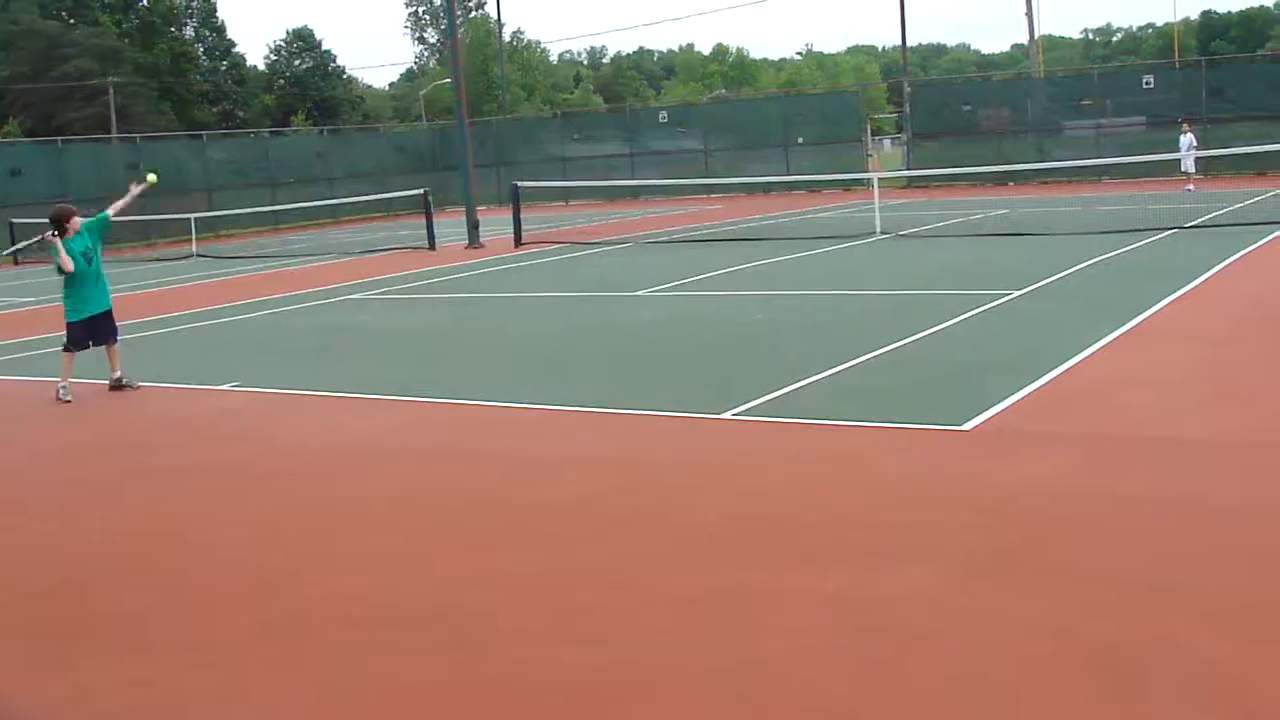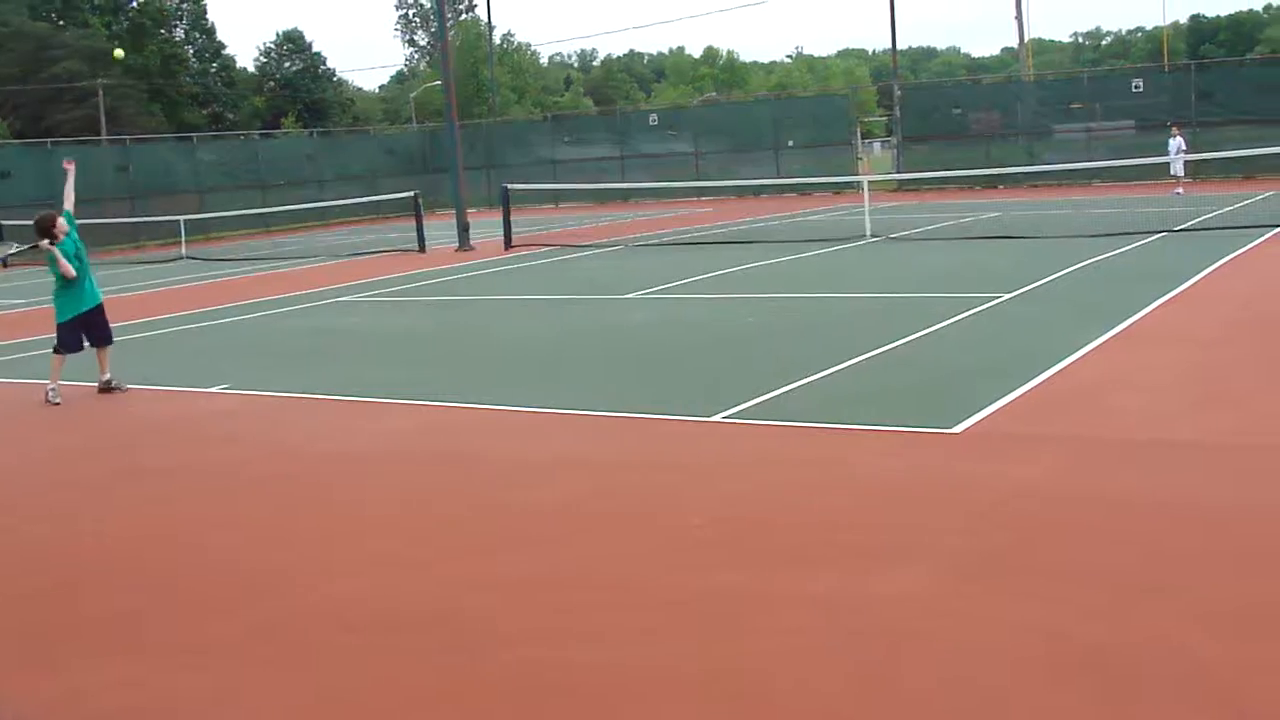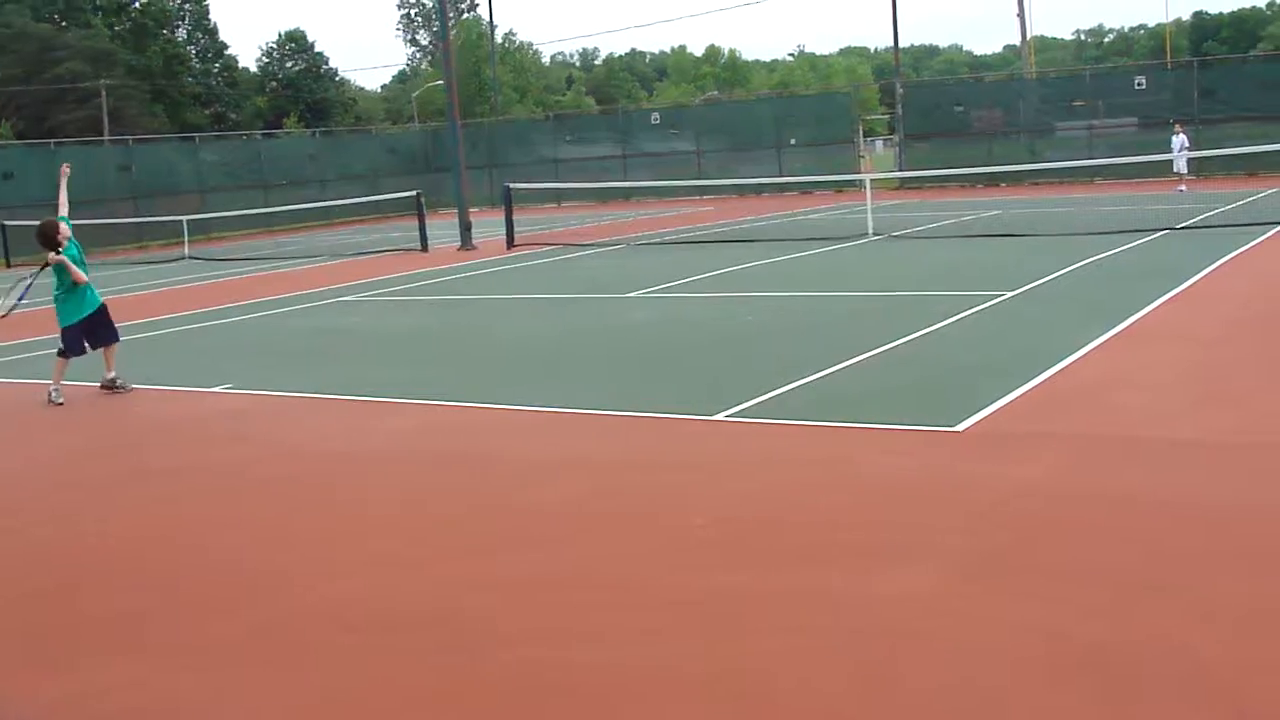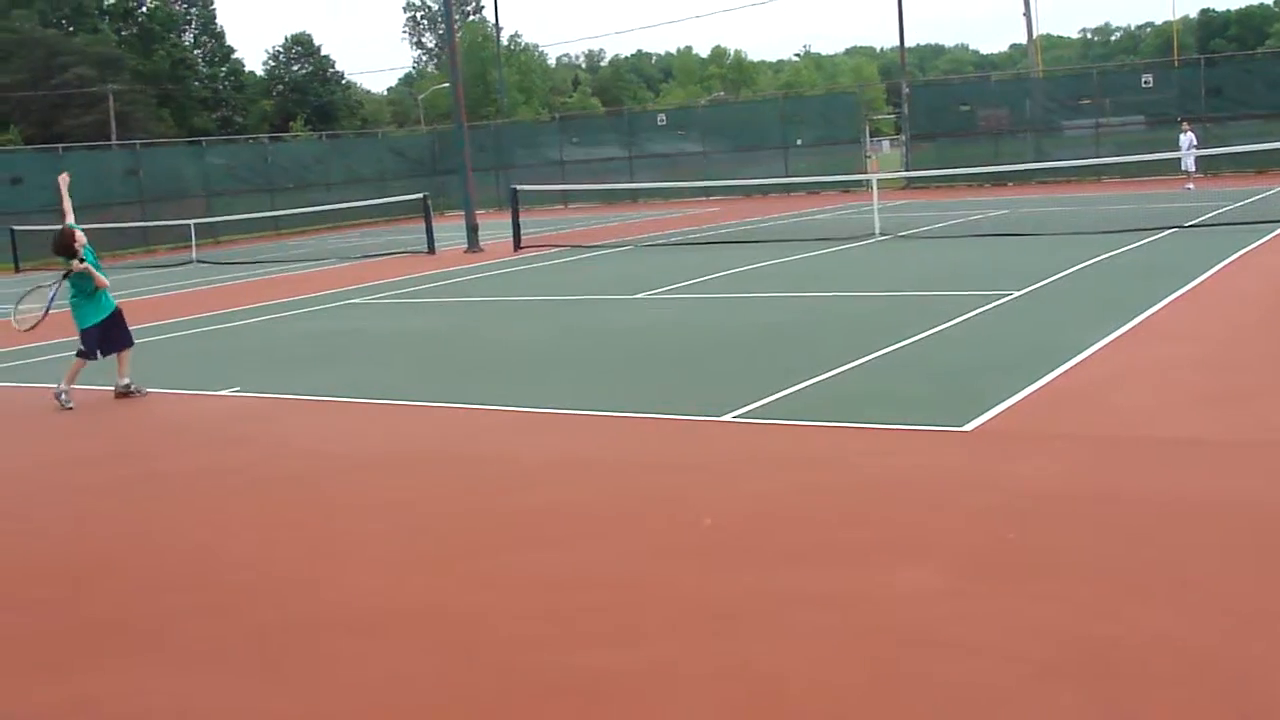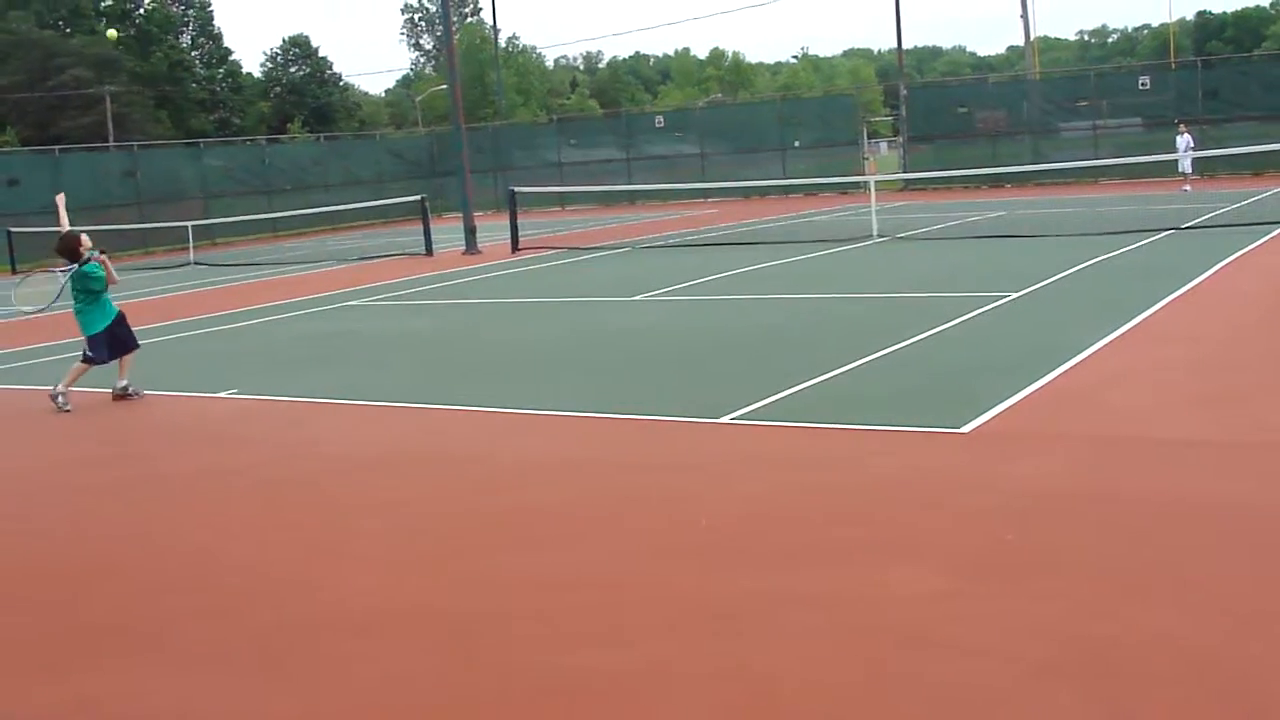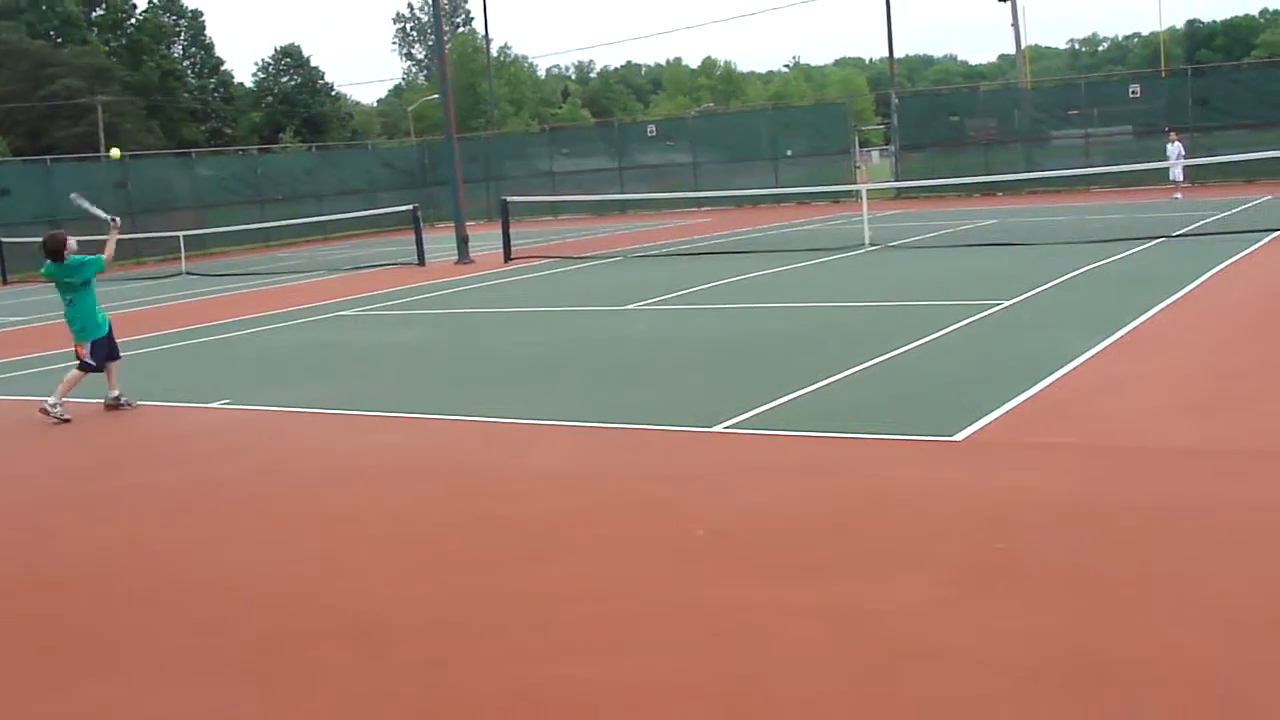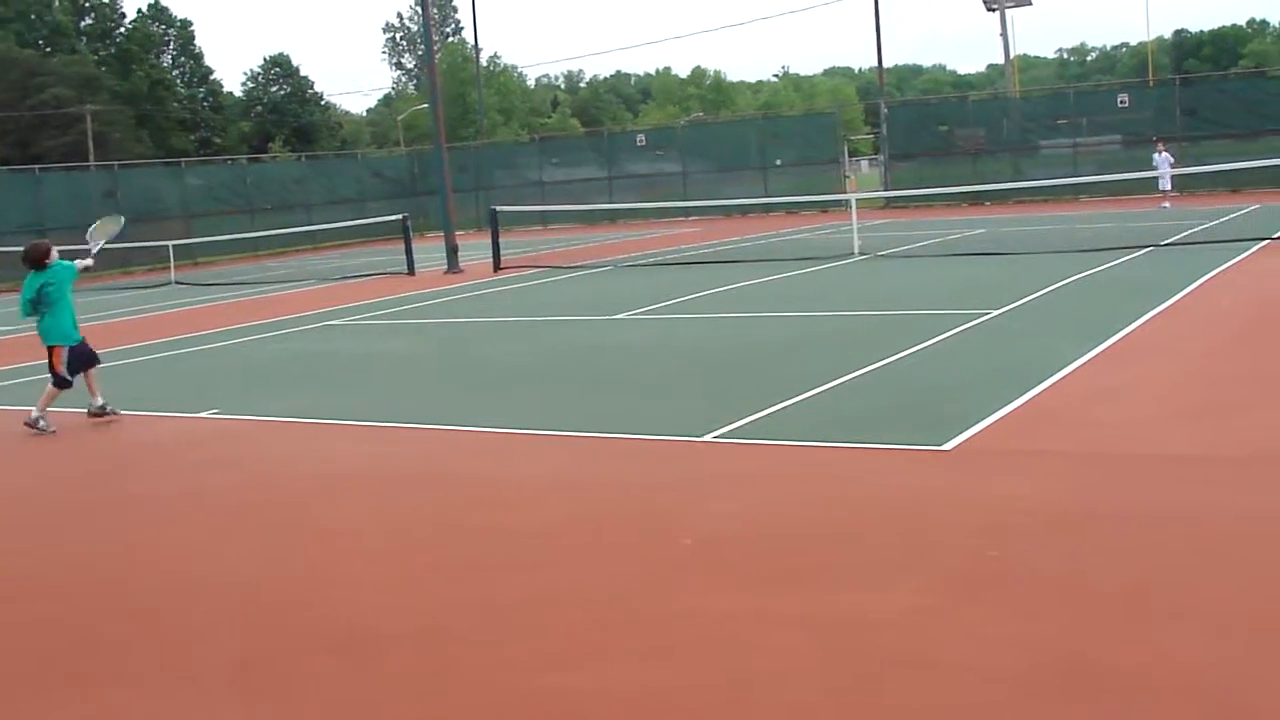
dt=0.2s
person 1, frame 1
left shoulder: (88, 230)
right shoulder: (60, 246)
left elbow: (110, 212)
right elbow: (68, 268)
left wrist: (132, 195)
right wrist: (57, 244)
left hip: (100, 298)
right hip: (77, 305)
left knee: (110, 338)
right knee: (72, 345)
left ankle: (116, 378)
right ankle: (63, 385)
person 1, frame 2
left shoulder: (70, 231)
right shoulder: (54, 252)
left elbow: (68, 200)
right elbow: (71, 274)
left wrist: (70, 173)
right wrist: (54, 251)
left hip: (90, 298)
right hip: (69, 305)
left knee: (103, 340)
right knee: (63, 347)
left ankle: (105, 380)
right ankle: (52, 388)
person 1, frame 3
left shoulder: (67, 234)
right shoulder: (62, 260)
left elbow: (62, 205)
right elbow: (83, 280)
left wrist: (64, 179)
right wrist: (64, 261)
left hip: (91, 301)
right hip: (71, 308)
left knee: (110, 338)
right knee: (68, 349)
left ankle: (110, 378)
right ankle: (54, 388)
person 1, frame 4
left shoulder: (78, 248)
right shoulder: (79, 269)
left elbow: (68, 214)
right elbow: (104, 284)
left wrist: (64, 188)
right wrist: (88, 268)
left hip: (106, 305)
right hip: (88, 311)
left knee: (125, 343)
right knee: (86, 352)
left ankle: (123, 384)
right ankle: (63, 389)
person 1, frame 5
left shoulder: (76, 253)
right shoulder: (84, 271)
left elbow: (65, 228)
right elbow: (113, 281)
left wrist: (60, 205)
right wrist: (105, 262)
left hip: (107, 310)
right hip: (92, 317)
left knee: (128, 345)
right knee: (92, 358)
left ankle: (121, 386)
right ankle: (60, 391)
person 1, frame 6
left shoulder: (53, 265)
right shoulder: (77, 263)
left elbow: (46, 272)
right elbow: (107, 258)
right wrist: (114, 232)
left hip: (95, 319)
right hip: (86, 322)
left knee: (111, 355)
right knee: (86, 365)
left ankle: (113, 396)
right ankle: (52, 403)
person 1, frame 7
left shoulder: (31, 280)
right shoulder: (60, 269)
left elbow: (28, 312)
right elbow: (79, 265)
right wrist: (88, 261)
right hip: (59, 334)
left knee: (89, 360)
right knee: (61, 379)
left ankle: (97, 404)
right ankle: (36, 416)
